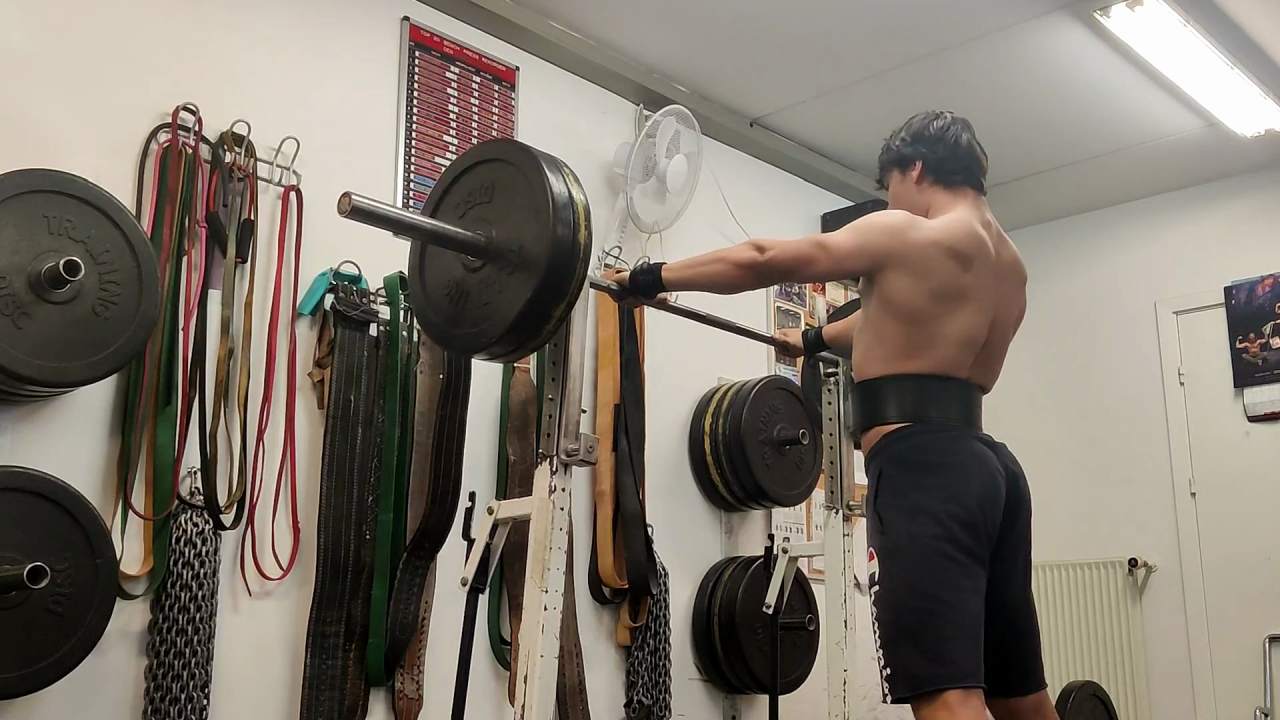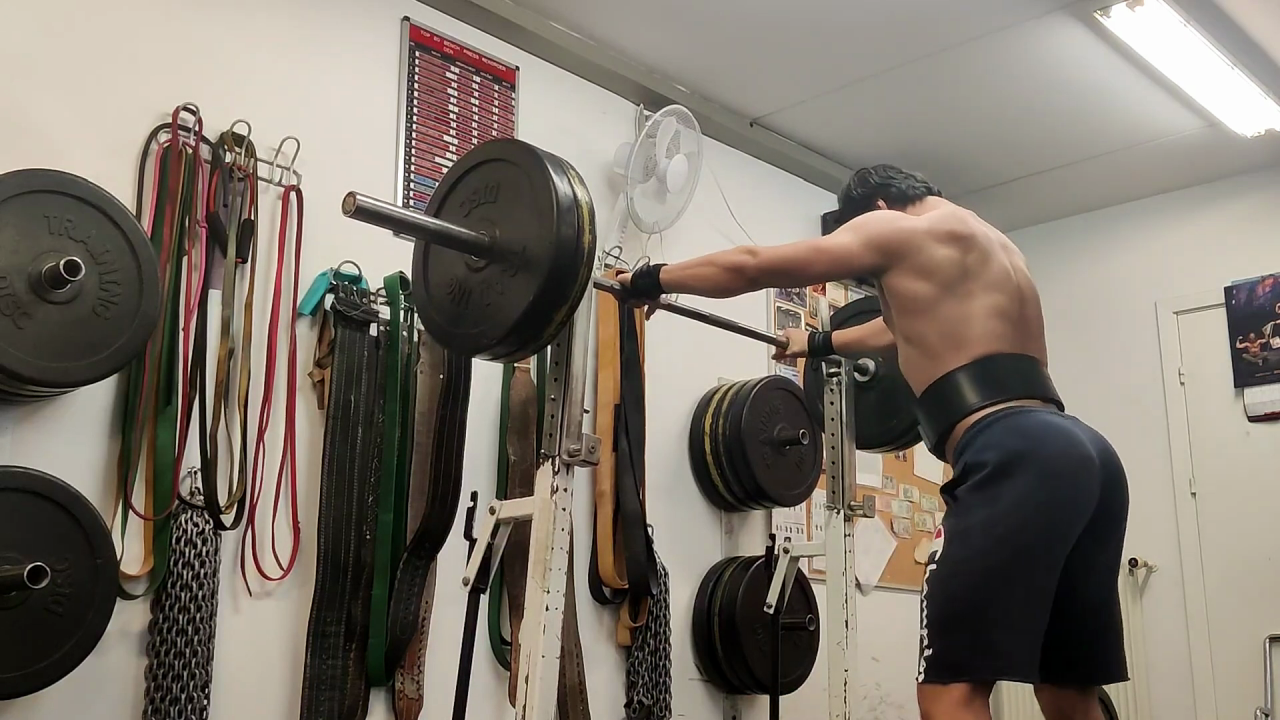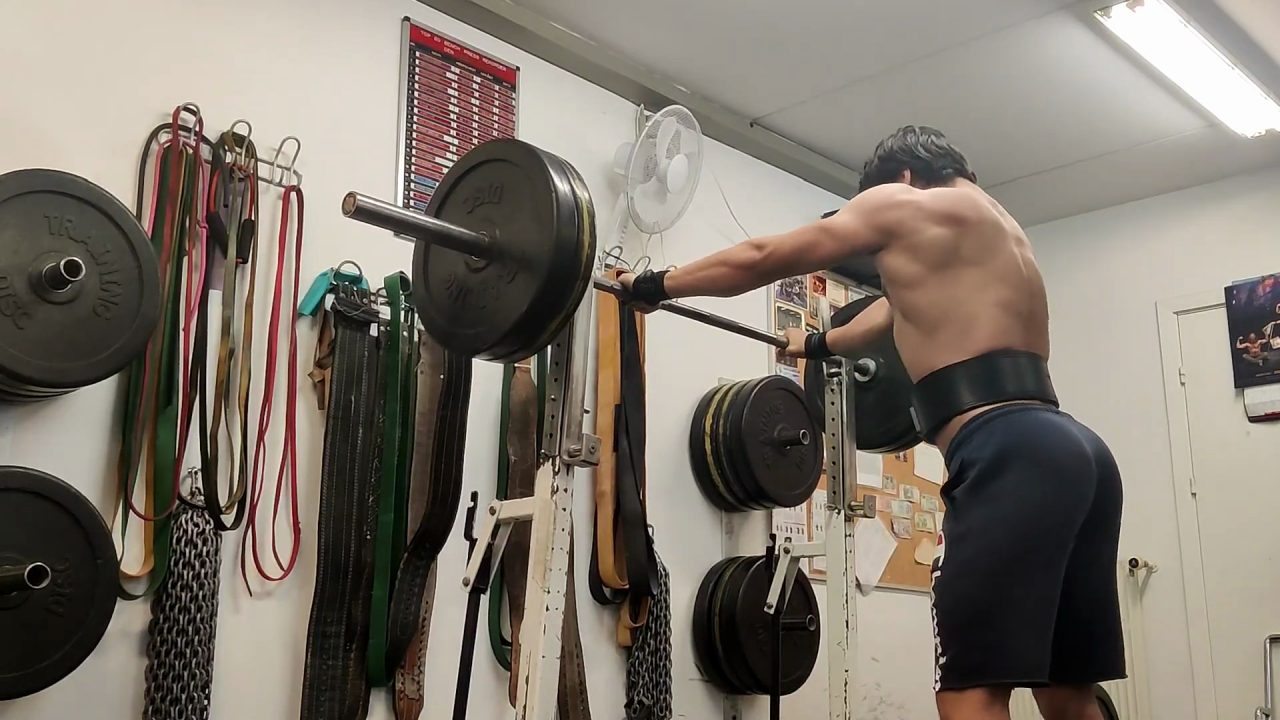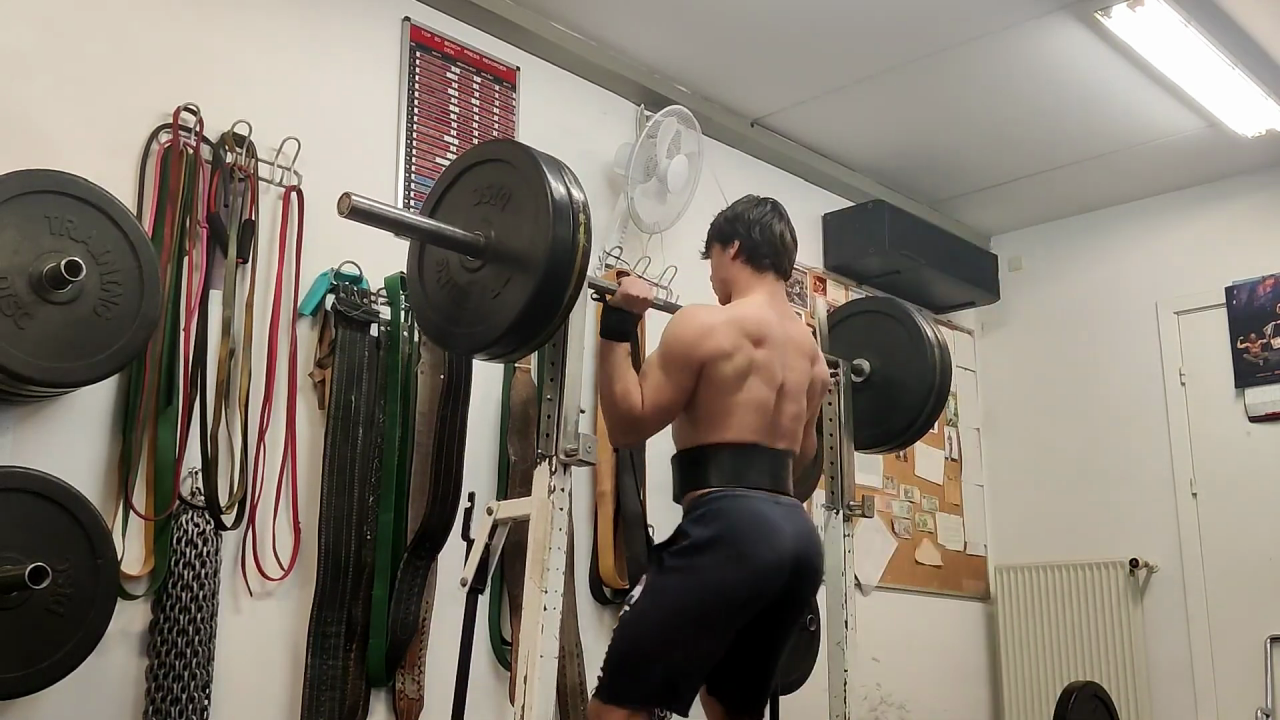
dt=1s
person 1, frame 1
left shoulder: (908, 234)
right shoulder: (1008, 262)
left elbow: (762, 261)
left wrist: (648, 278)
right wrist: (816, 339)
left hip: (922, 471)
right hip: (983, 466)
person 1, frame 2
left shoulder: (898, 229)
right shoulder: (990, 244)
left elbow: (752, 266)
left wrist: (651, 279)
right wrist: (823, 343)
left hip: (1017, 460)
right hip: (1084, 457)
person 1, frame 3
left shoulder: (905, 205)
right shoulder: (1002, 230)
left elbow: (761, 259)
left wrist: (655, 285)
right wrist: (821, 343)
left hip: (1010, 458)
right hip: (1075, 453)
person 1, frame 4
left shoulder: (704, 325)
right shoulder: (811, 350)
left elbow: (630, 422)
left wrist: (618, 327)
left hip: (730, 533)
right hip: (796, 535)
